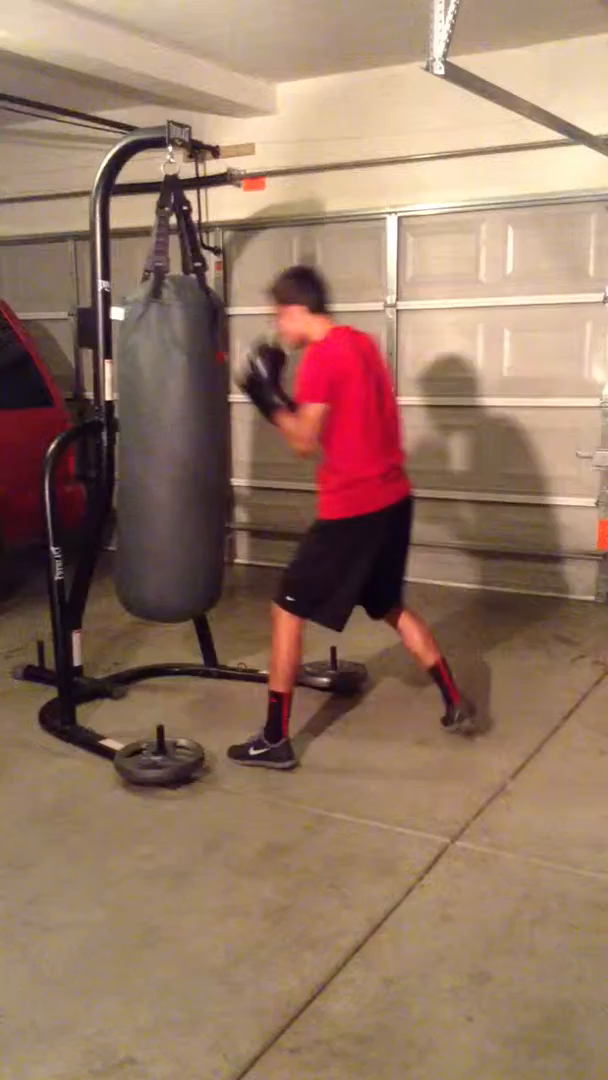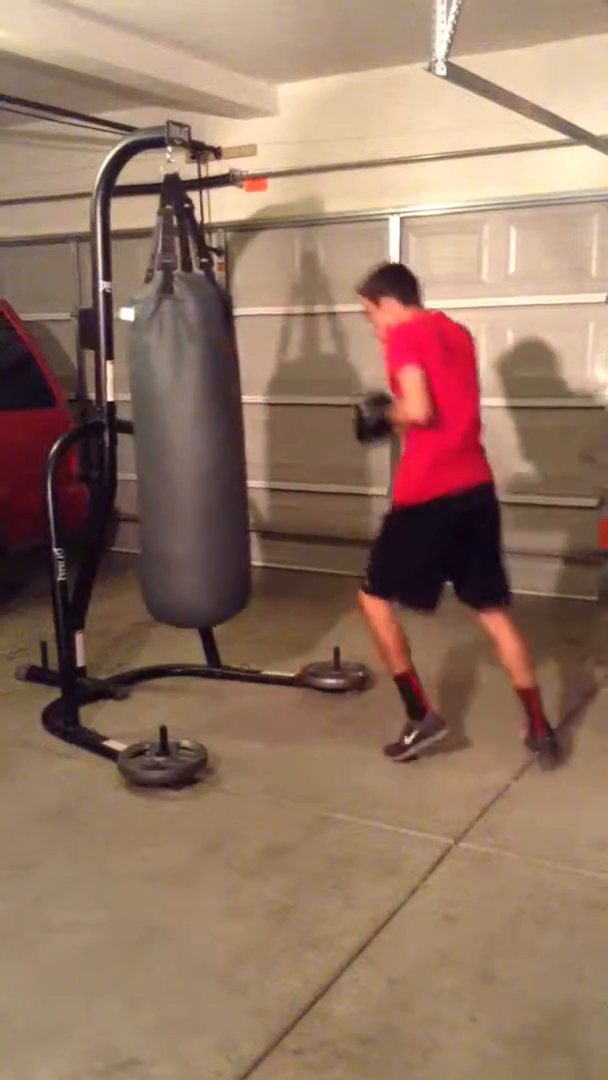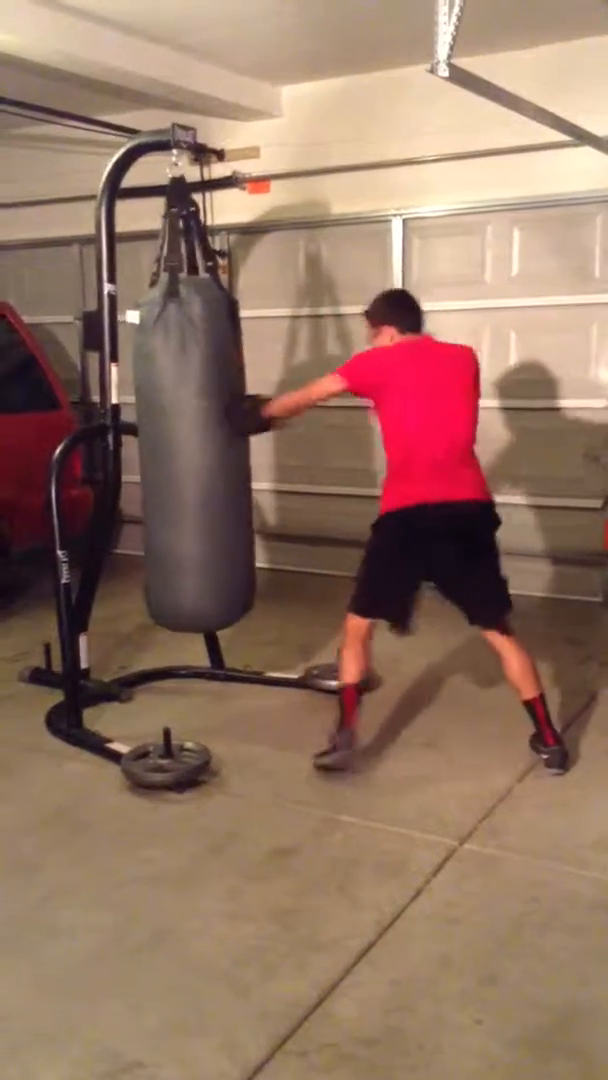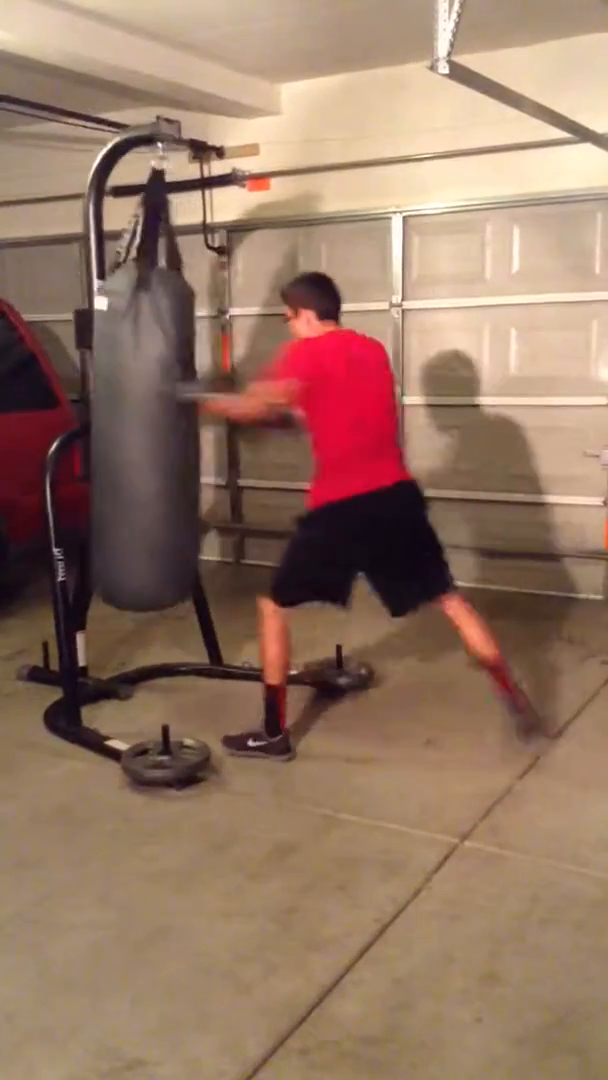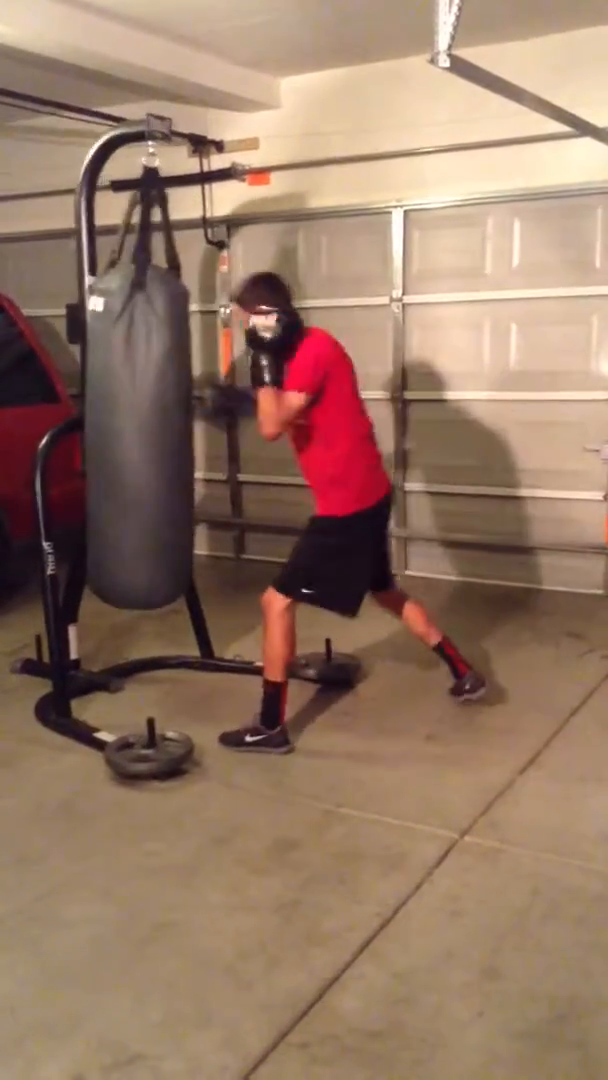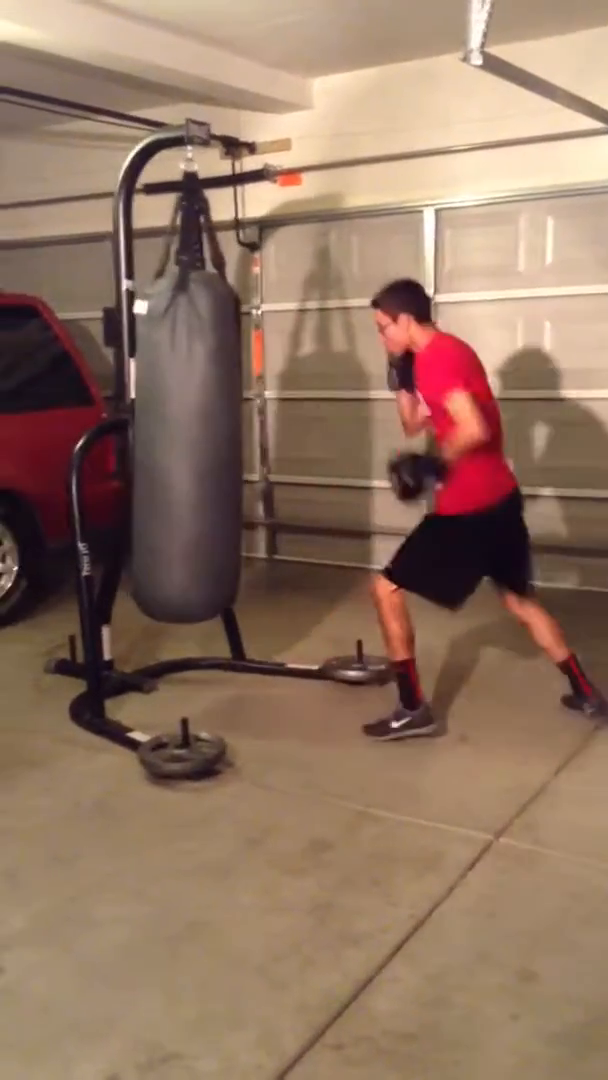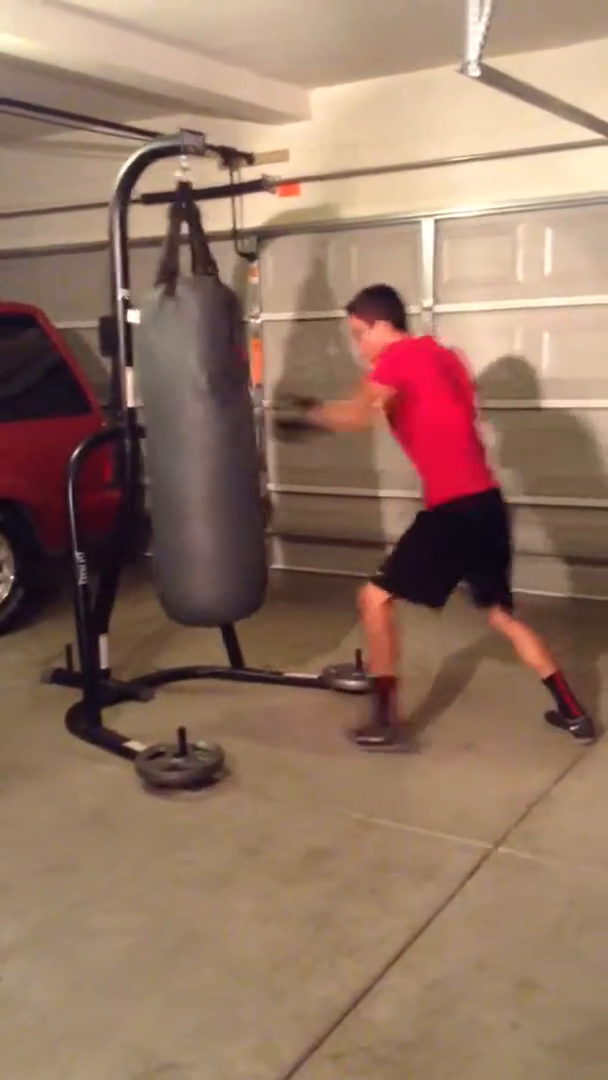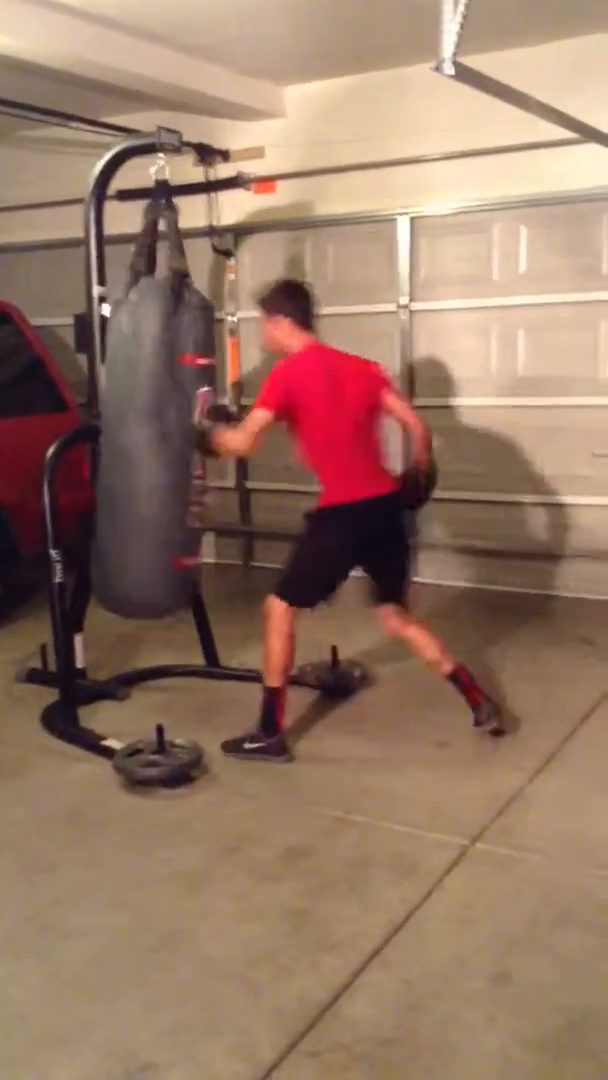
dt=0.4s
person 1, frame 1
left shoulder: (319, 357)
right shoulder: (362, 344)
left elbow: (303, 441)
left wrist: (268, 399)
right wrist: (285, 396)
left hip: (352, 512)
right hip: (394, 500)
left knee: (289, 612)
right knee: (392, 607)
left ankle: (274, 739)
right ankle: (457, 705)
person 1, frame 2
left shoulder: (405, 334)
right shoulder: (458, 333)
left elbow: (420, 410)
left wrist: (382, 416)
left hip: (423, 497)
right hip: (475, 489)
left knee: (374, 599)
right knee: (492, 614)
left ankle: (421, 716)
right ankle: (541, 733)
person 1, frame 3
left shoulder: (377, 361)
right shoulder: (465, 358)
left elbow: (303, 399)
left wrist: (255, 413)
left hip: (406, 513)
right hip: (469, 508)
left knee: (358, 623)
right knee: (498, 631)
left ankle: (344, 738)
right ankle: (549, 740)
person 1, frame 4
left shoulder: (307, 352)
right shoulder: (374, 353)
left elbow: (258, 405)
left wrist: (202, 401)
left hip: (340, 507)
right hip: (398, 497)
left knee: (273, 608)
right knee: (447, 601)
left ankle: (274, 734)
right ankle: (513, 697)
person 1, frame 5
left shoulder: (311, 352)
right shoulder: (315, 346)
left elbow: (271, 426)
right elbow: (299, 415)
left wrist: (265, 360)
left hip: (347, 507)
right hip: (371, 497)
left knee: (277, 601)
right knee: (385, 593)
left ankle: (271, 726)
right ankle: (464, 674)
person 1, frame 6
left shoulder: (436, 358)
right shoulder: (450, 352)
left elbow: (475, 432)
right elbow: (413, 424)
left wrist: (433, 463)
right wrist: (402, 379)
left hip: (465, 509)
right hip: (501, 499)
left knee: (387, 589)
right knee: (517, 598)
left ankle: (413, 708)
person 1, frame 7
left shoulder: (401, 357)
right shoulder: (442, 354)
left elbow: (362, 413)
left wrist: (309, 417)
left hip: (458, 505)
right hip: (483, 501)
left knee: (375, 599)
right knee: (498, 611)
left ankle: (385, 721)
right ankle: (574, 713)
person 1, frame 8
left shoulder: (289, 370)
right shoulder: (362, 368)
left elbow: (242, 442)
right elbow: (416, 424)
left wrist: (197, 435)
right wrist: (419, 470)
left hip: (345, 509)
right hip: (386, 503)
left knee: (279, 608)
right knee: (394, 616)
left ankle: (269, 733)
right ankle: (478, 702)
